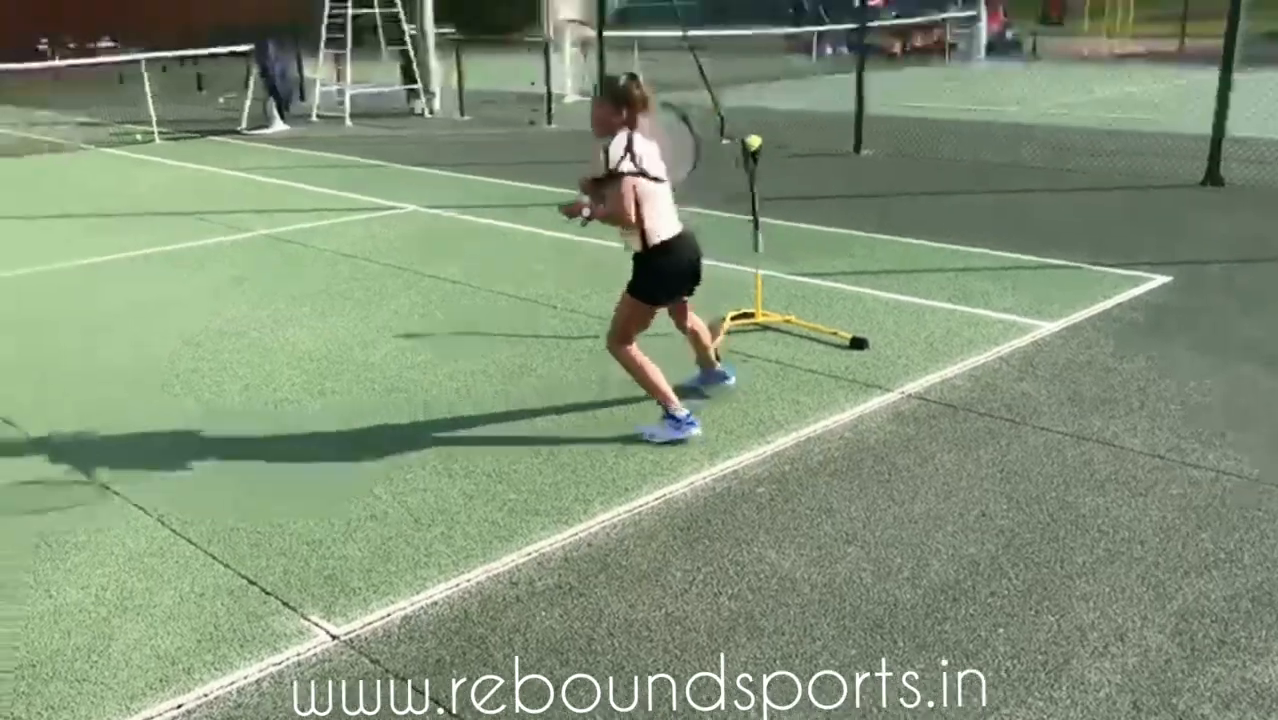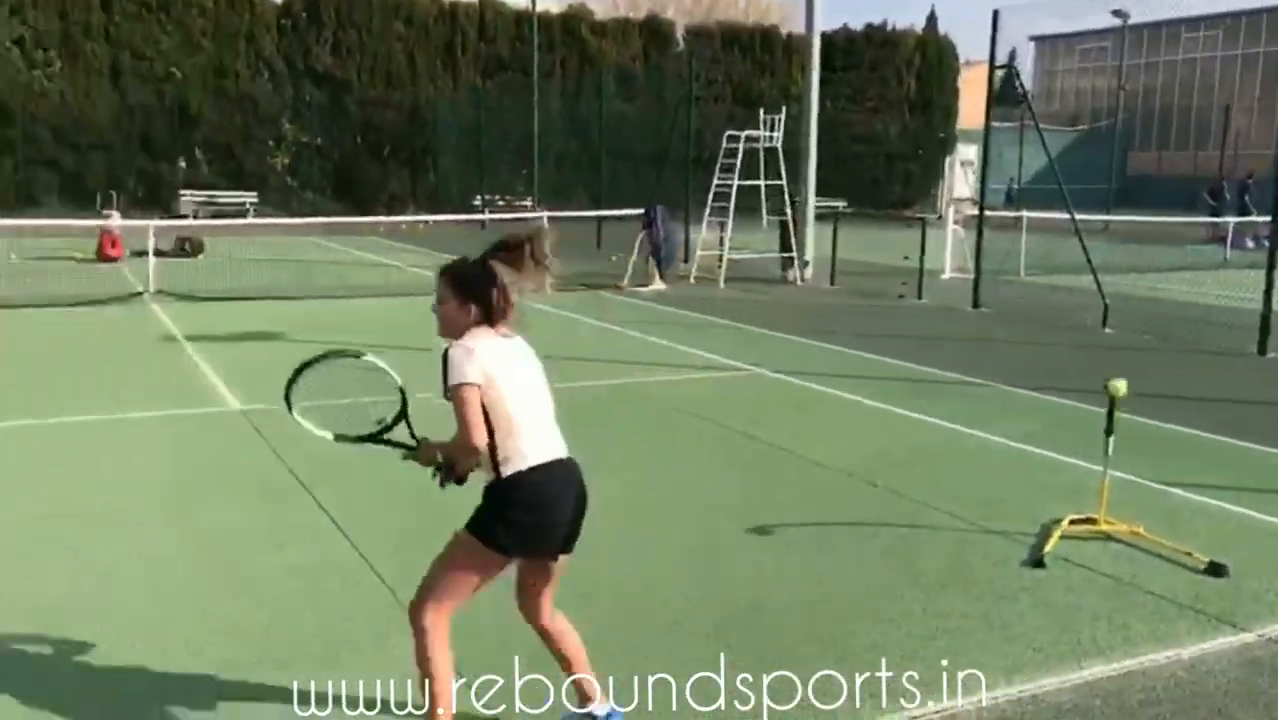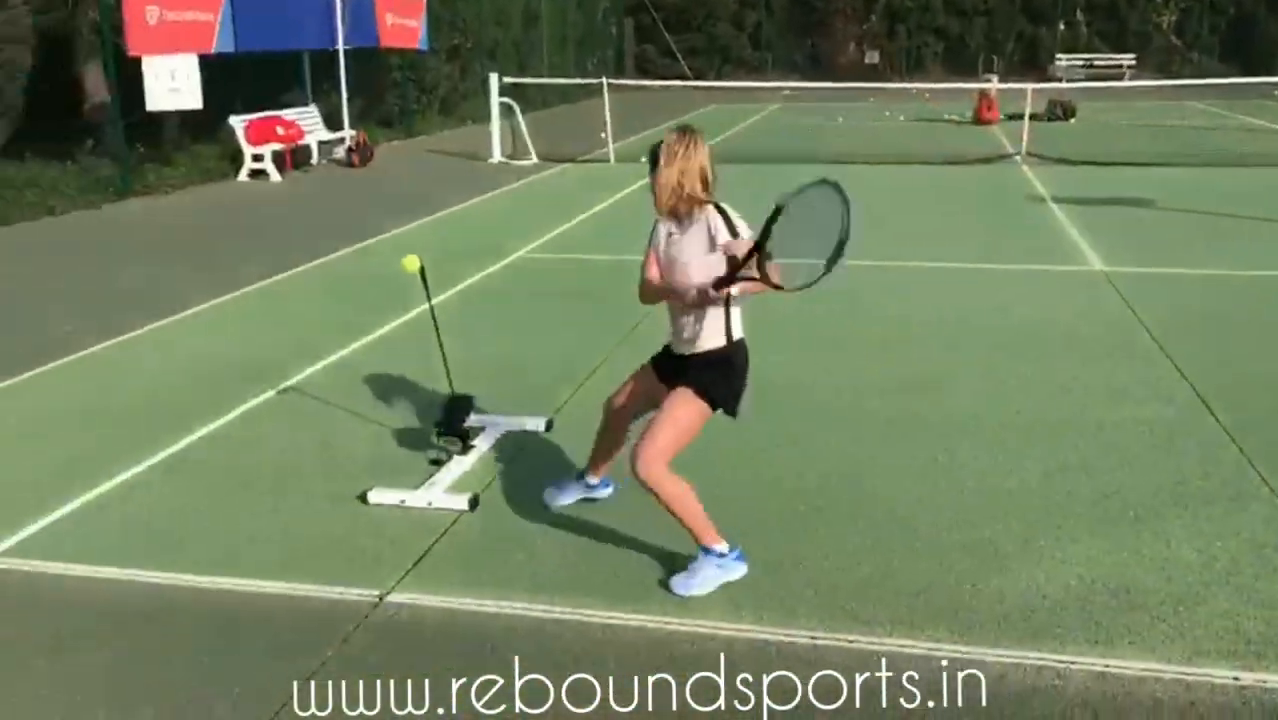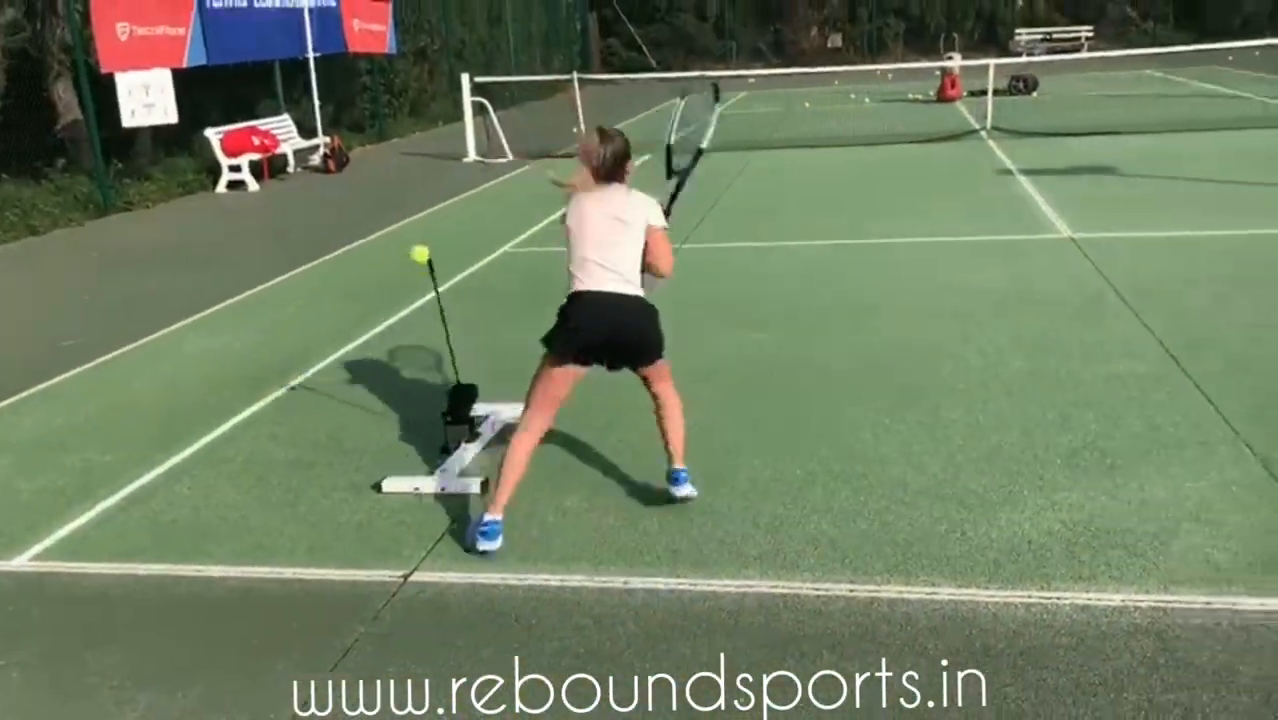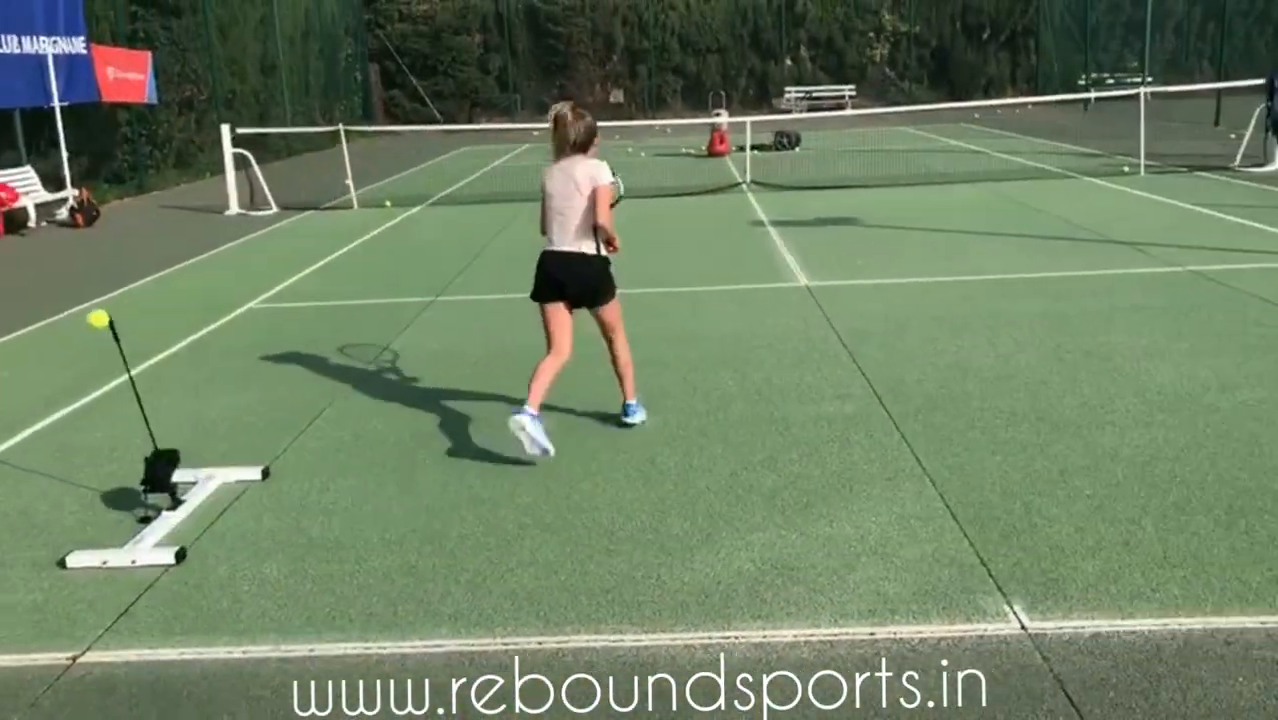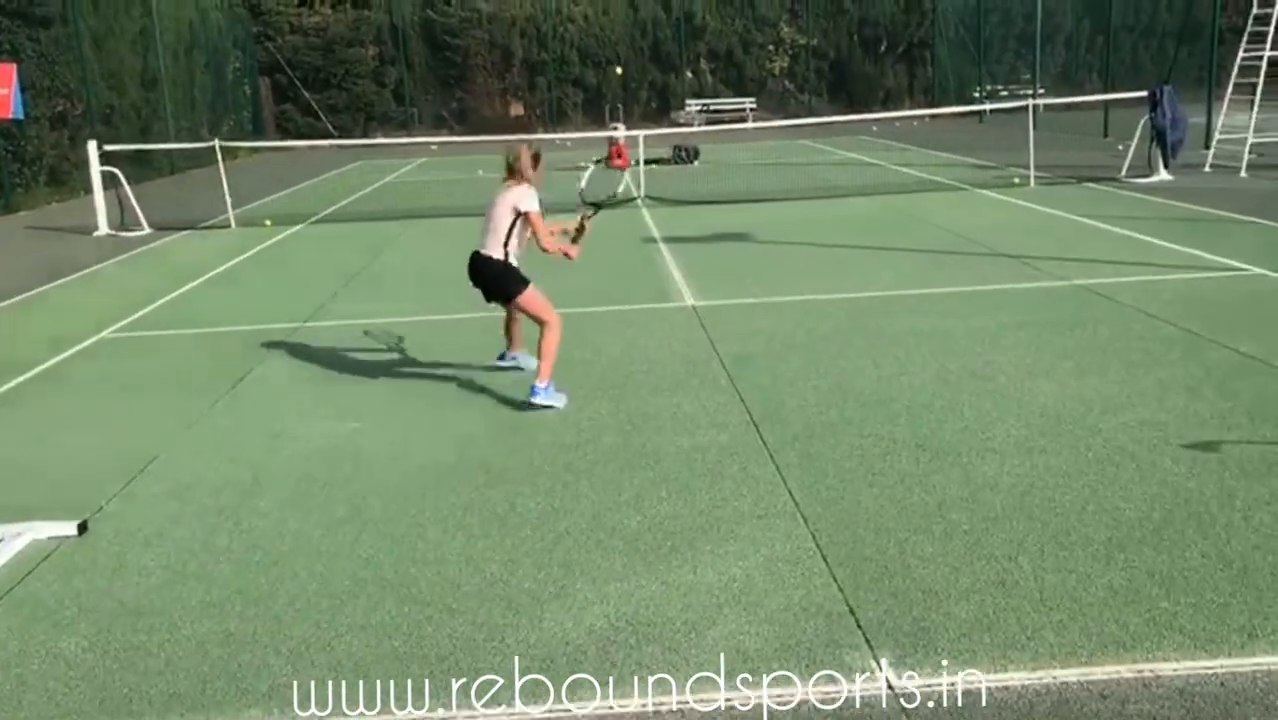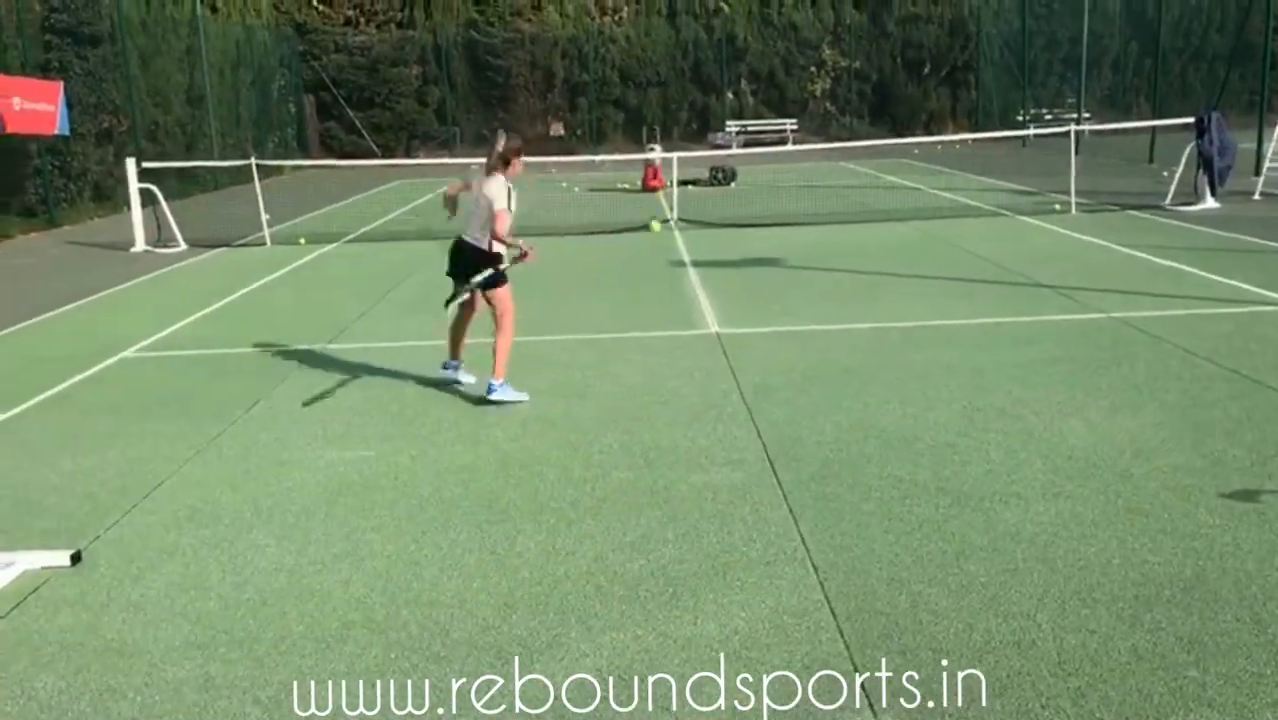
dt=0.7s
person 1, frame 1
left shoulder: (618, 146)
right shoulder: (639, 141)
left elbow: (625, 215)
right elbow: (616, 191)
left wrist: (584, 210)
right wrist: (599, 183)
left hip: (660, 257)
right hip: (681, 245)
left knee: (620, 342)
right knee: (681, 316)
left ankle: (678, 416)
right ankle: (716, 370)
person 1, frame 2
left shoulder: (464, 352)
right shoulder: (516, 345)
left elbow: (475, 442)
left wrist: (436, 453)
right wrist: (459, 459)
left hip: (524, 495)
right hip: (565, 483)
left knee: (429, 611)
right knee: (537, 607)
person 1, frame 3
left shoulder: (720, 220)
right shoulder: (663, 226)
left elbow: (766, 277)
right elbow: (648, 291)
left wrist: (729, 290)
right wrist: (686, 291)
left hip: (718, 362)
right hip: (681, 353)
left knee: (648, 464)
right knee: (614, 408)
left ankle: (720, 554)
right ankle: (593, 480)
person 1, frame 4
left shoulder: (578, 204)
right shoulder: (646, 205)
right elbow: (663, 268)
left hip: (583, 312)
right hip: (633, 314)
left knee: (534, 422)
right knee: (664, 389)
left ankle: (491, 521)
right ankle: (678, 475)
person 1, frame 5
left shoulder: (550, 172)
right shoulder: (597, 169)
right elbow: (602, 220)
right wrist: (614, 240)
left hip: (551, 267)
right hip: (588, 267)
left knee: (558, 353)
right knee: (616, 337)
left ankle: (529, 414)
right ankle: (630, 405)
person 1, frame 6
left shoulder: (509, 189)
right shoulder: (525, 193)
left elbow: (531, 229)
right elbow: (545, 243)
left wrist: (569, 226)
right wrist: (567, 249)
left hip: (482, 264)
right hip: (497, 268)
left knee: (518, 302)
right knee: (551, 321)
left ankle: (511, 353)
right ankle: (542, 388)
person 1, frame 7
left shoulder: (485, 178)
right shoulder: (505, 190)
left elbow: (450, 195)
right elbow: (499, 232)
left wrist: (455, 202)
left hip: (462, 251)
right hip: (484, 257)
left knee: (468, 309)
right knee: (506, 322)
left ankle: (453, 364)
right ankle: (498, 385)
